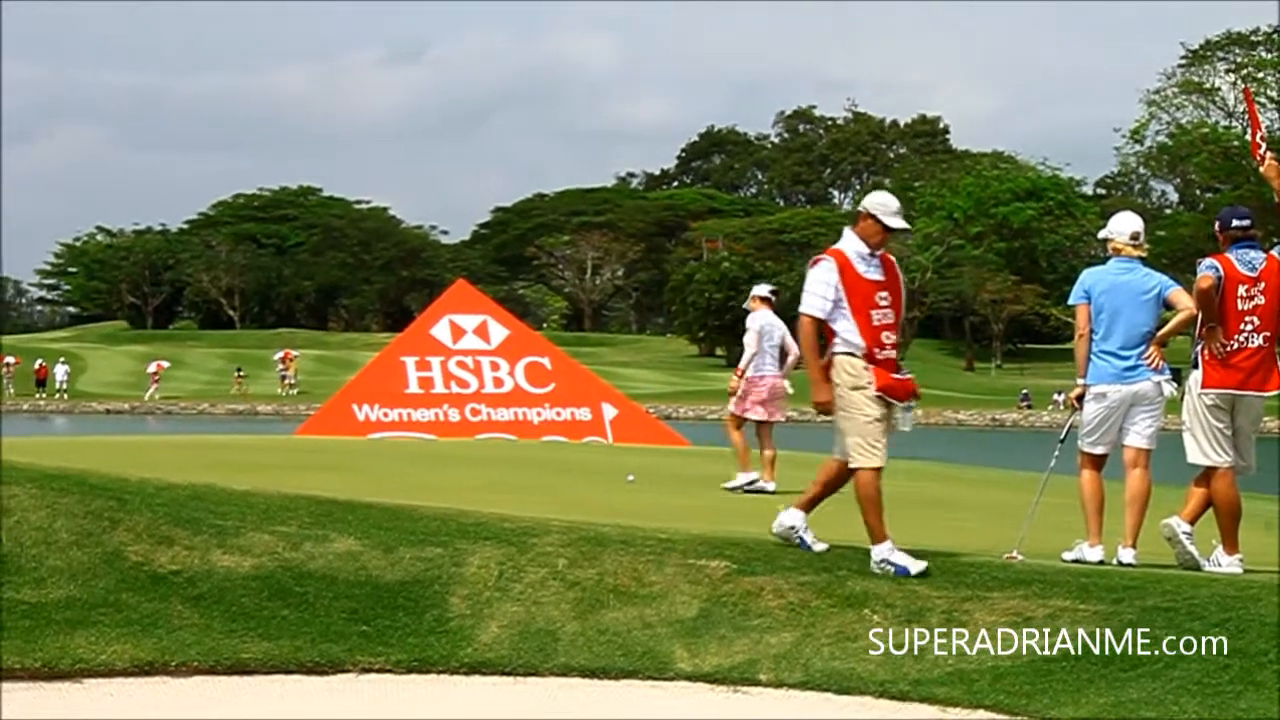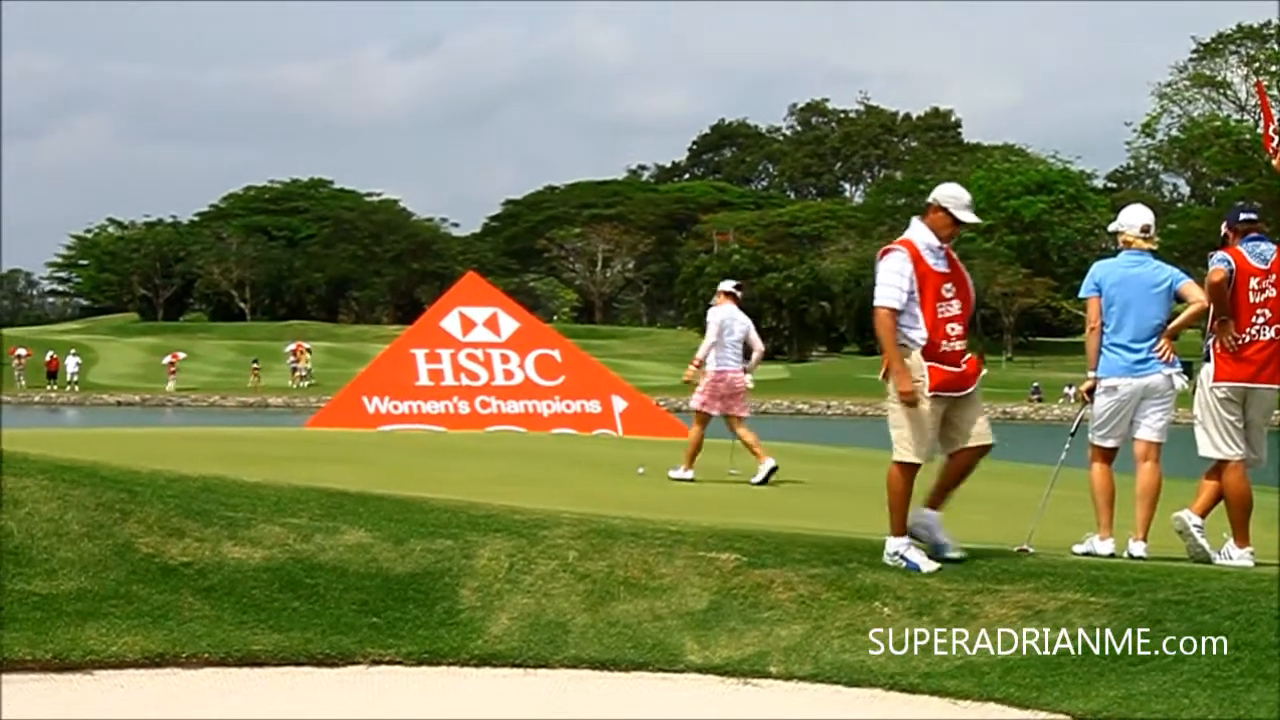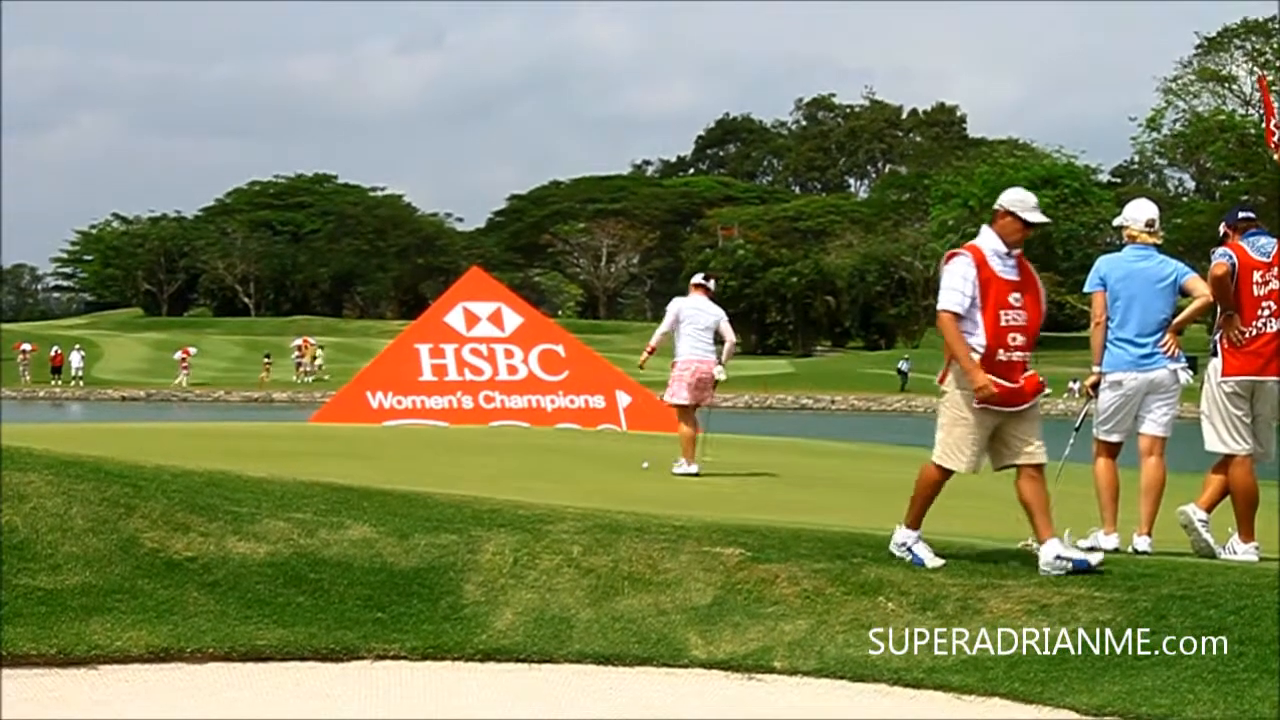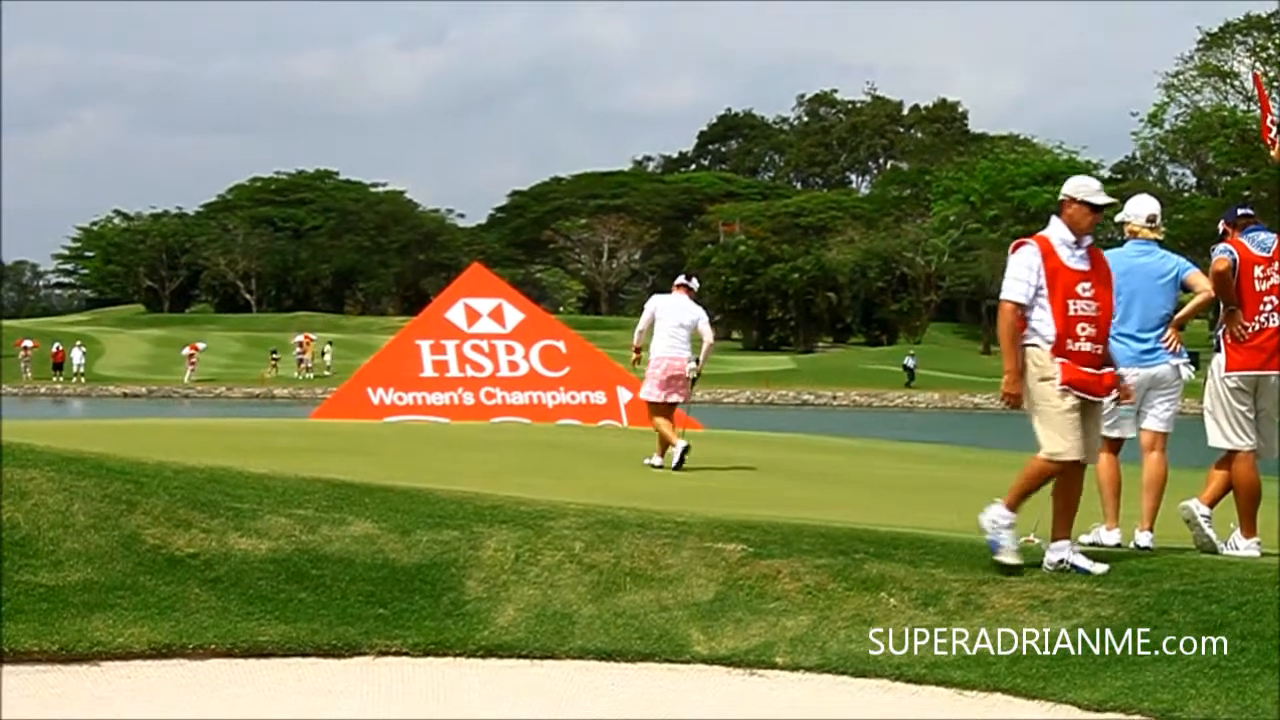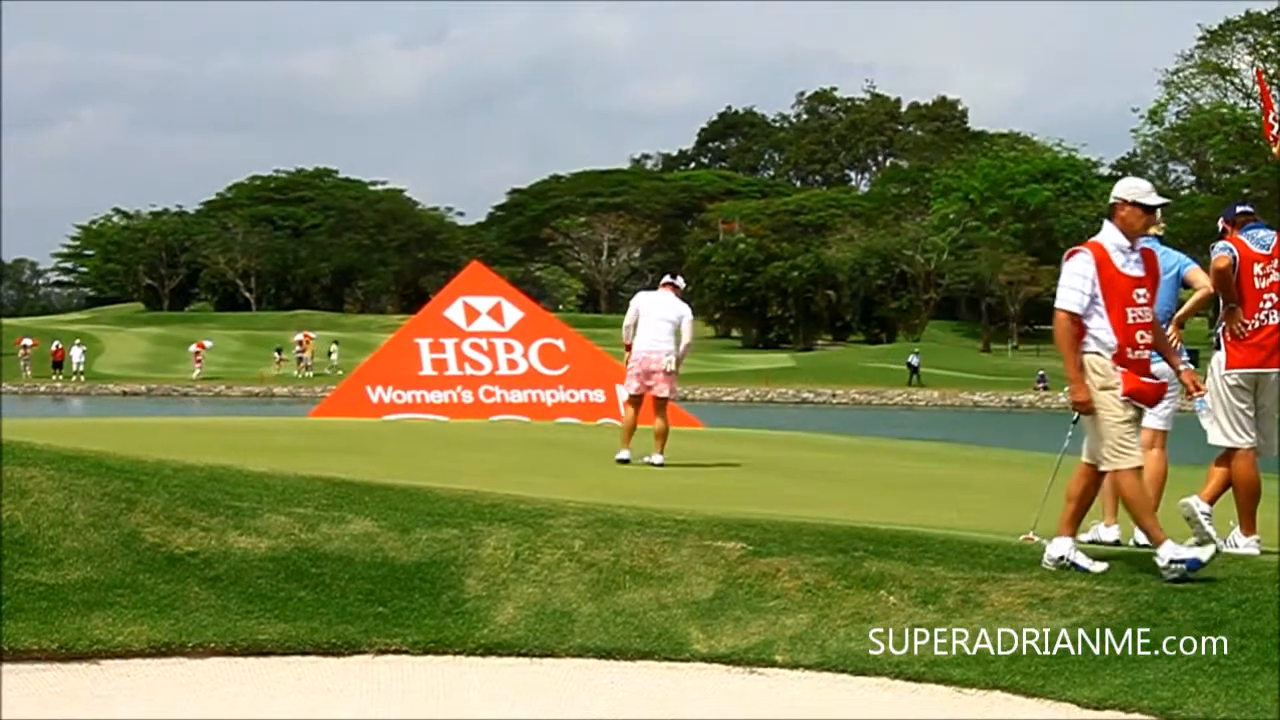
dt=0.3s
person 1, frame 1
left shoulder: (888, 264)
right shoulder: (831, 266)
right elbow: (808, 325)
left wrist: (899, 374)
right wrist: (818, 383)
left hip: (883, 376)
right hip: (853, 373)
left knee: (852, 458)
right knee: (869, 461)
left ankle: (793, 517)
right ankle: (882, 550)
person 1, frame 2
left shoulder: (948, 257)
right shoulder: (901, 255)
right elbow: (883, 317)
left wrist: (963, 364)
right wrist: (900, 373)
left hip: (953, 370)
right hip: (918, 369)
left knee: (976, 444)
right knee: (909, 456)
left ankle: (927, 516)
right ankle: (898, 543)
person 1, frame 3
left shoulder: (1020, 265)
right shoulder: (968, 261)
right elbow: (947, 320)
left wrist: (1026, 377)
right wrist: (971, 371)
left hip: (1016, 382)
right hip: (981, 381)
left knee: (1031, 462)
right knee: (950, 460)
left ankle: (1052, 549)
right ankle: (907, 535)
person 1, frame 4
left shoulder: (1095, 257)
right shoulder: (1034, 251)
right elbow: (1009, 313)
left wrist: (1113, 371)
right wrist: (1011, 373)
left hip: (1088, 369)
right hip: (1050, 366)
left knee: (1078, 461)
right knee: (1063, 454)
left ankle: (1061, 549)
right ankle: (1002, 512)
person 1, frame 5
left shoulder: (1147, 258)
right shoulder: (1089, 258)
right elbow: (1065, 320)
left wrist: (1181, 367)
right wrist: (1076, 380)
left hip: (1134, 375)
right hip: (1105, 372)
left knee: (1096, 463)
right knee: (1128, 464)
left ankle: (1061, 546)
right ankle: (1167, 552)
person 2, frame 1
left shoulder: (1216, 263)
left elbow: (1204, 286)
left wrist: (1212, 326)
left hip: (1213, 379)
left knee: (1220, 467)
right knee: (1225, 466)
left ankle: (1230, 556)
right ankle: (1185, 522)
person 2, frame 2
left shoulder: (1227, 257)
left elbow: (1215, 279)
left wrist: (1224, 319)
left hip: (1226, 371)
left knee: (1232, 459)
right knee: (1236, 458)
left ankle: (1241, 548)
right ankle: (1195, 514)
person 2, frame 3
left shoulder: (1230, 251)
left elbow: (1219, 272)
left wrist: (1228, 313)
left hip: (1233, 366)
left knee: (1238, 455)
right knee: (1242, 453)
left ankle: (1246, 543)
right ankle: (1201, 509)
person 2, frame 4
left shoulder: (1230, 247)
left elbow: (1220, 269)
left wrist: (1231, 308)
left hip: (1236, 361)
left knee: (1242, 450)
right knee: (1245, 449)
left ankle: (1248, 538)
right ankle: (1204, 504)
person 2, frame 5
left shoulder: (1228, 245)
left elbow: (1221, 266)
left wrist: (1230, 305)
left hip: (1236, 360)
left knee: (1242, 447)
right knee: (1246, 445)
left ankle: (1247, 535)
right ankle: (1204, 501)
person 3, frame 1
left shoulder: (1090, 278)
right shoulder: (1156, 280)
left elbow: (1083, 333)
right elbow: (1189, 309)
left wrist: (1080, 381)
right wrist: (1159, 340)
left hip: (1104, 383)
right hip: (1147, 382)
left knee: (1090, 464)
right knee: (1137, 464)
left ankle: (1093, 545)
right ankle: (1128, 548)
person 3, frame 2
left shoulder: (1101, 270)
right shoulder: (1167, 273)
left elbow: (1094, 326)
right elbow: (1201, 301)
left wrist: (1091, 374)
right wrist: (1169, 332)
left hip: (1115, 376)
right hip: (1158, 375)
left knee: (1100, 457)
right knee: (1148, 457)
left ankle: (1104, 538)
right ankle: (1138, 541)
person 3, frame 3
left shoulder: (1106, 265)
right shoulder: (1172, 268)
left elbow: (1099, 321)
right elbow: (1206, 296)
left wrist: (1096, 369)
right wrist: (1175, 327)
left hip: (1120, 370)
right hip: (1163, 371)
left knee: (1105, 452)
right knee: (1153, 452)
left ankle: (1108, 533)
right ankle: (1143, 536)
person 3, frame 4
left shoulder: (1108, 260)
right shoulder: (1174, 262)
right elbow: (1208, 291)
right wrist: (1177, 322)
left hip: (1122, 366)
right hip: (1165, 365)
left knee: (1108, 447)
right knee: (1154, 447)
left ankle: (1110, 529)
right ankle: (1146, 531)
person 3, frame 5
right shoulder: (1174, 260)
right elbow: (1206, 287)
right wrist: (1177, 321)
right hip: (1164, 365)
right knee: (1153, 446)
left ankle: (1109, 523)
right ankle: (1145, 529)
person 4, frame 1
left shoulder: (756, 317)
right shoulder: (778, 323)
left elbow: (752, 349)
right elbow: (794, 353)
left wrist: (737, 375)
right wrist: (781, 374)
left hip: (757, 380)
right hip: (774, 381)
left knee: (733, 426)
right knee: (764, 434)
left ankle: (746, 472)
right ankle: (767, 480)
person 4, frame 2
left shoulder: (717, 311)
right shoulder: (744, 318)
left elbow: (711, 340)
right elbow: (759, 349)
left wrist: (694, 365)
right wrist: (747, 371)
left hip: (717, 373)
right hip: (736, 376)
left knee: (699, 425)
right knee: (737, 426)
left ankle: (686, 469)
right ankle: (766, 462)
person 4, frame 3
left shoulder: (680, 302)
right shoulder: (717, 311)
left elbow: (663, 329)
right elbow: (731, 340)
left wrist: (648, 351)
right wrist: (722, 364)
left hip: (686, 363)
right hip: (708, 365)
left knee: (684, 418)
right knee: (689, 416)
left ankle: (691, 463)
right ankle: (688, 458)
person 4, frame 4
left shoulder: (657, 300)
right shoulder: (697, 310)
left elbow: (641, 328)
right elbow: (709, 340)
left wrist: (636, 350)
right wrist: (700, 364)
left hip: (660, 360)
right hip: (683, 363)
left knee: (656, 414)
right knee: (668, 413)
left ankle: (678, 444)
right ankle: (658, 457)
person 4, frame 5
left shoulder: (641, 296)
right shoulder: (683, 308)
left elbow: (627, 324)
right elbow: (687, 340)
left wrist: (628, 349)
right wrist: (678, 362)
left hip: (641, 354)
right hip: (665, 357)
left knee: (632, 406)
right knee: (660, 411)
left ankle: (624, 450)
right ankle: (658, 454)
